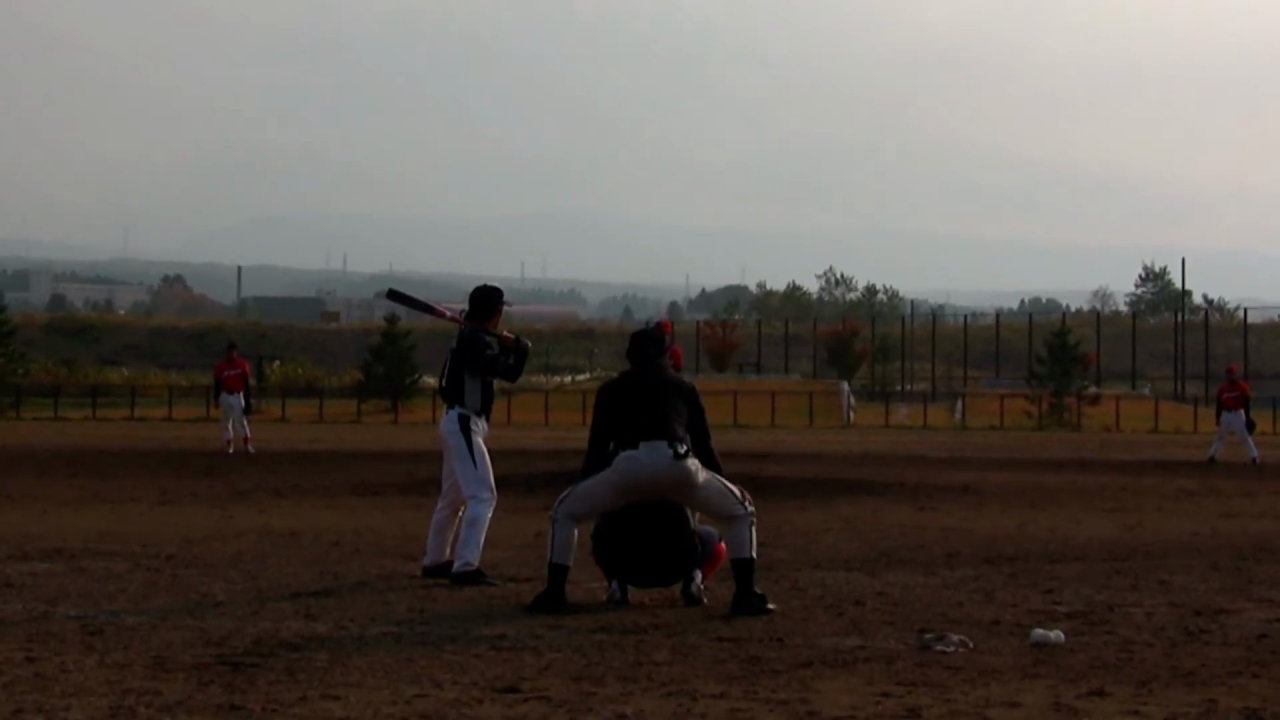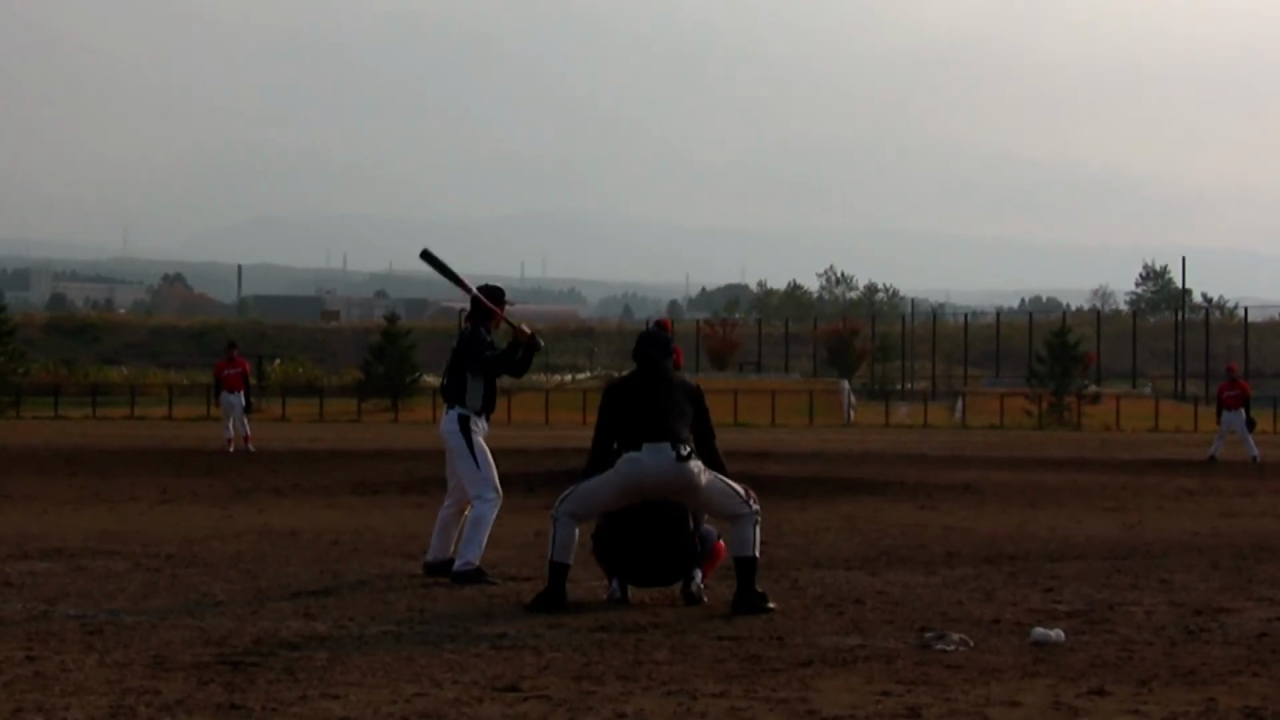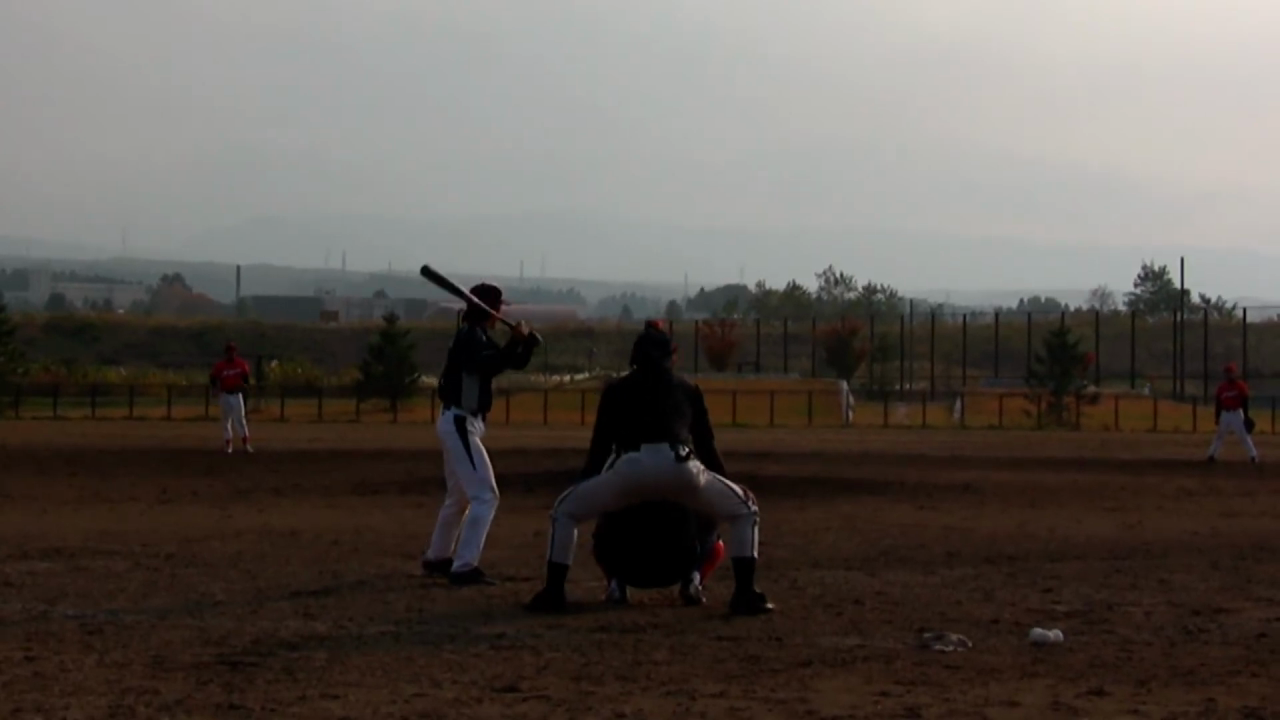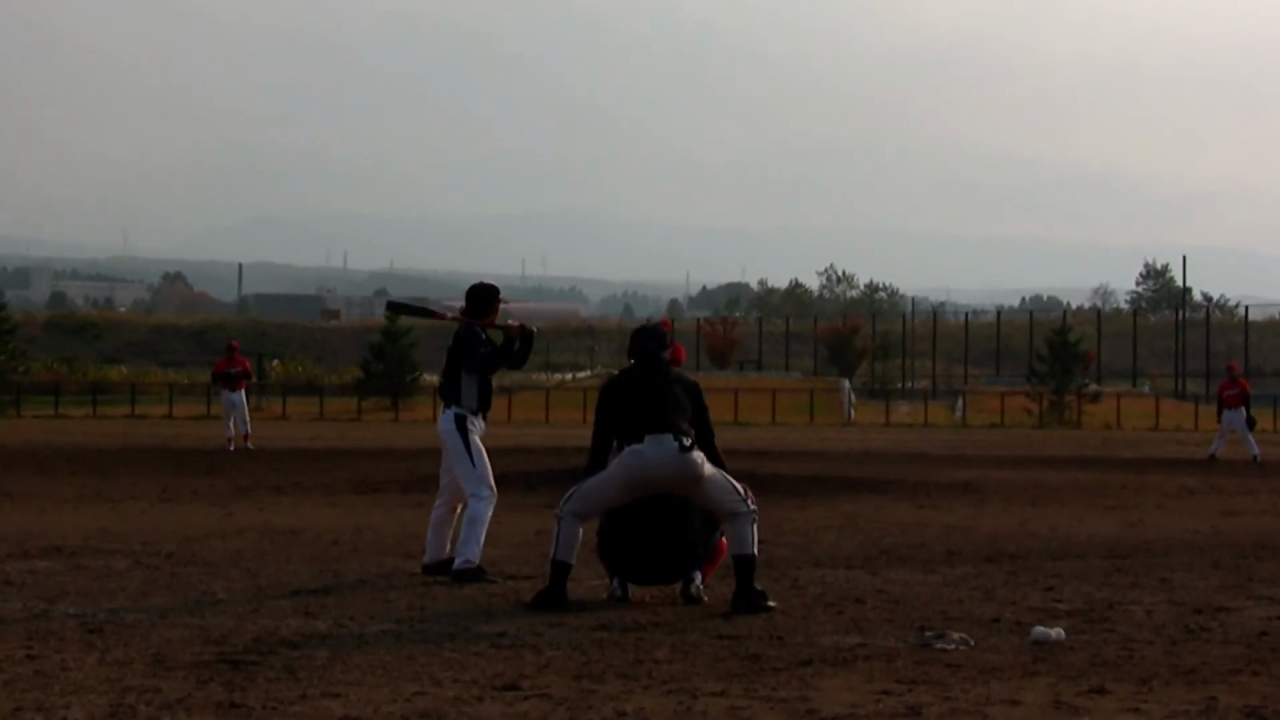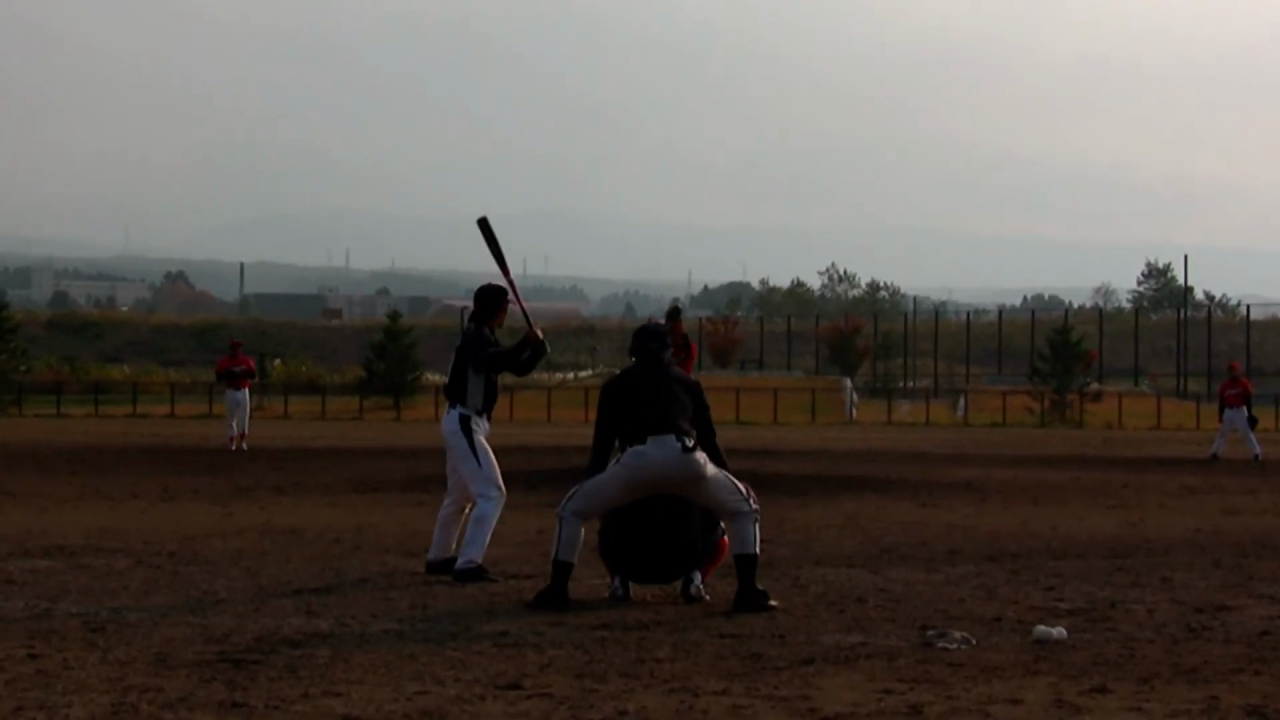
dt=0.4s
person 1, frame 1
left shoulder: (473, 338)
right shoulder: (474, 338)
left elbow: (510, 374)
right elbow: (497, 368)
left wrist: (515, 346)
right wrist: (508, 347)
left hip: (460, 422)
right hip: (463, 423)
left knee: (453, 497)
right knee: (482, 495)
left ankle: (435, 561)
right ankle: (465, 568)
person 1, frame 2
left shoulder: (478, 337)
right shoulder: (474, 336)
left elbow: (516, 370)
right elbow: (493, 368)
left wrist: (528, 344)
right wrist: (517, 343)
left hip: (461, 422)
right hip: (463, 423)
left knee: (459, 496)
right knee: (488, 495)
left ankle: (437, 558)
right ankle: (465, 566)
person 1, frame 3
left shoulder: (479, 337)
right shoulder: (469, 336)
left elbow: (516, 363)
right elbow: (489, 367)
left wrist: (526, 341)
right wrist: (515, 341)
left hip: (460, 423)
right hip: (460, 423)
left knee: (460, 496)
right knee: (485, 496)
left ankle: (437, 557)
right ankle: (464, 568)
person 1, frame 4
left shoulder: (478, 337)
right shoulder: (468, 335)
left elbow: (514, 363)
right elbow: (486, 365)
left wrist: (524, 337)
right wrist: (509, 339)
left hip: (459, 422)
right hip: (460, 422)
left knee: (452, 495)
right knee: (483, 493)
left ankle: (434, 559)
right ankle: (465, 565)
person 1, frame 5
left shoulder: (484, 337)
right shoulder: (476, 335)
left elbow: (519, 369)
right elbow: (496, 364)
left wrist: (537, 348)
right wrist: (526, 342)
left hip: (464, 422)
right hip: (464, 423)
left knee: (459, 495)
right knee: (491, 493)
left ankle: (439, 557)
right ankle: (467, 565)
person 2, frame 1
left shoulder: (612, 389)
right shoulder: (682, 387)
left elbow: (597, 446)
right elbow: (702, 443)
left wrist: (584, 486)
right wrist: (719, 481)
left hip: (629, 466)
right hip: (678, 465)
left knee: (565, 511)
right knee: (741, 510)
left ankle: (554, 594)
right ankle: (745, 595)
person 2, frame 2
left shoulder: (618, 389)
right shoulder: (688, 389)
left elbow: (602, 446)
right elbow: (707, 444)
left wrist: (585, 485)
right wrist: (724, 481)
left hip: (631, 468)
right hip: (682, 466)
left knee: (566, 509)
right knee: (746, 508)
left ankle: (555, 593)
right ankle: (746, 594)
person 2, frame 3
left shoulder: (616, 390)
right shoulder: (687, 389)
left elbow: (600, 448)
right elbow: (706, 445)
left wrist: (585, 486)
right wrist: (725, 486)
left hip: (631, 469)
right hip: (681, 468)
left knee: (565, 511)
right knee: (744, 509)
left ankle: (553, 593)
right ankle: (745, 595)
person 2, frame 4
left shoulder: (615, 385)
right shoulder: (685, 383)
left elbow: (601, 444)
right elbow: (707, 439)
left wrist: (588, 484)
right wrist: (725, 477)
left hip: (635, 461)
right hip: (684, 458)
left knee: (571, 510)
right knee: (742, 508)
left ankle: (556, 591)
right ankle: (746, 592)
person 2, frame 5
left shoulder: (616, 385)
right shoulder: (687, 383)
left elbow: (603, 444)
right elbow: (708, 439)
left wrist: (590, 483)
right wrist: (727, 477)
left hip: (637, 461)
right hip: (686, 459)
left knee: (572, 509)
right knee: (744, 507)
left ankle: (557, 591)
right ankle: (748, 592)
